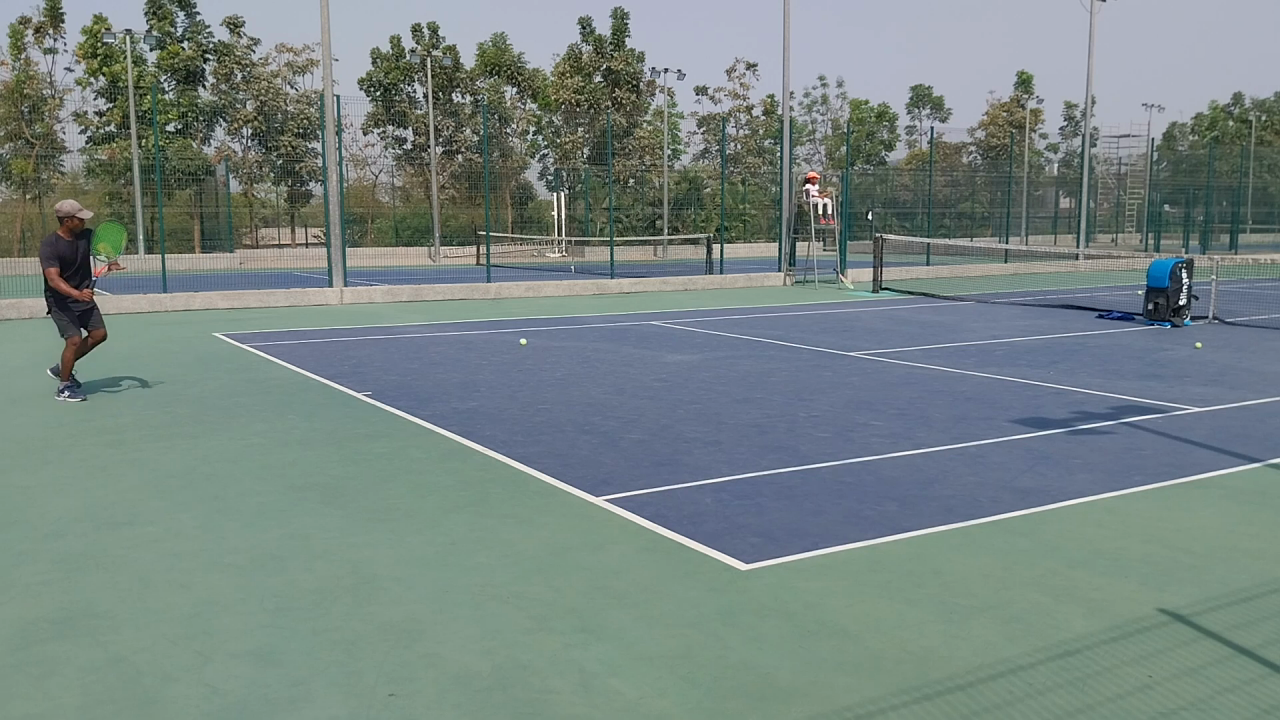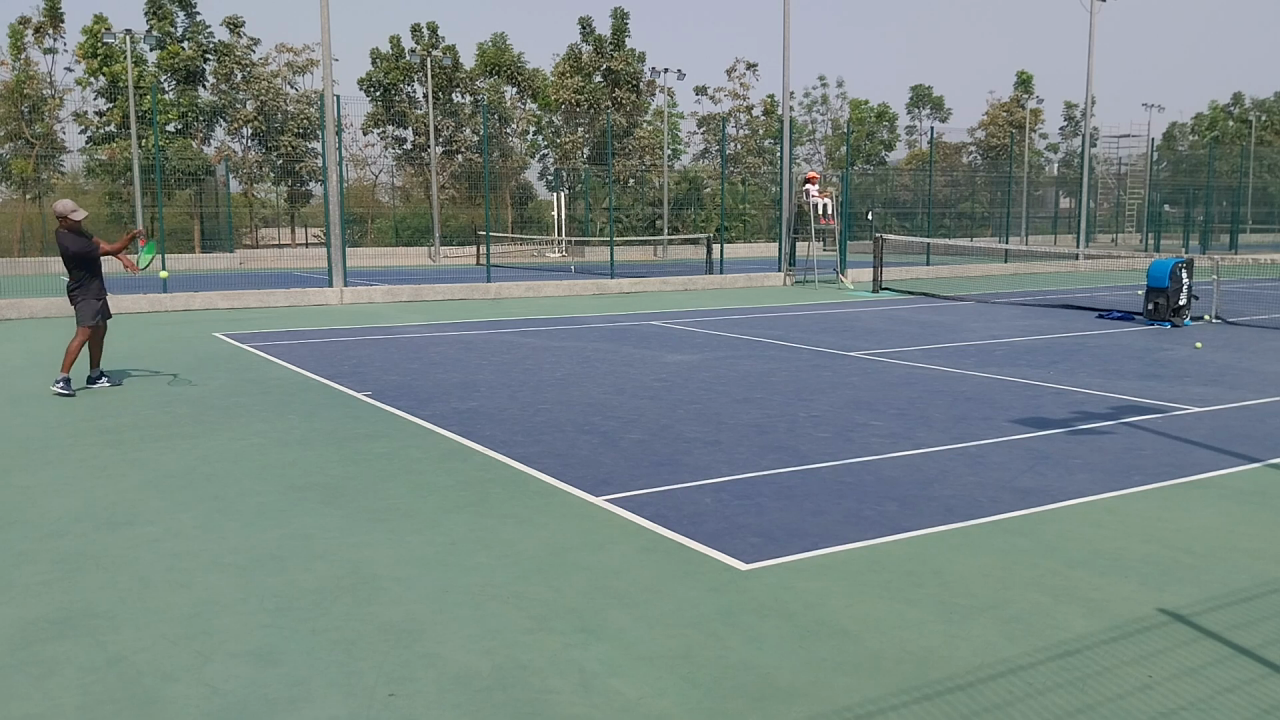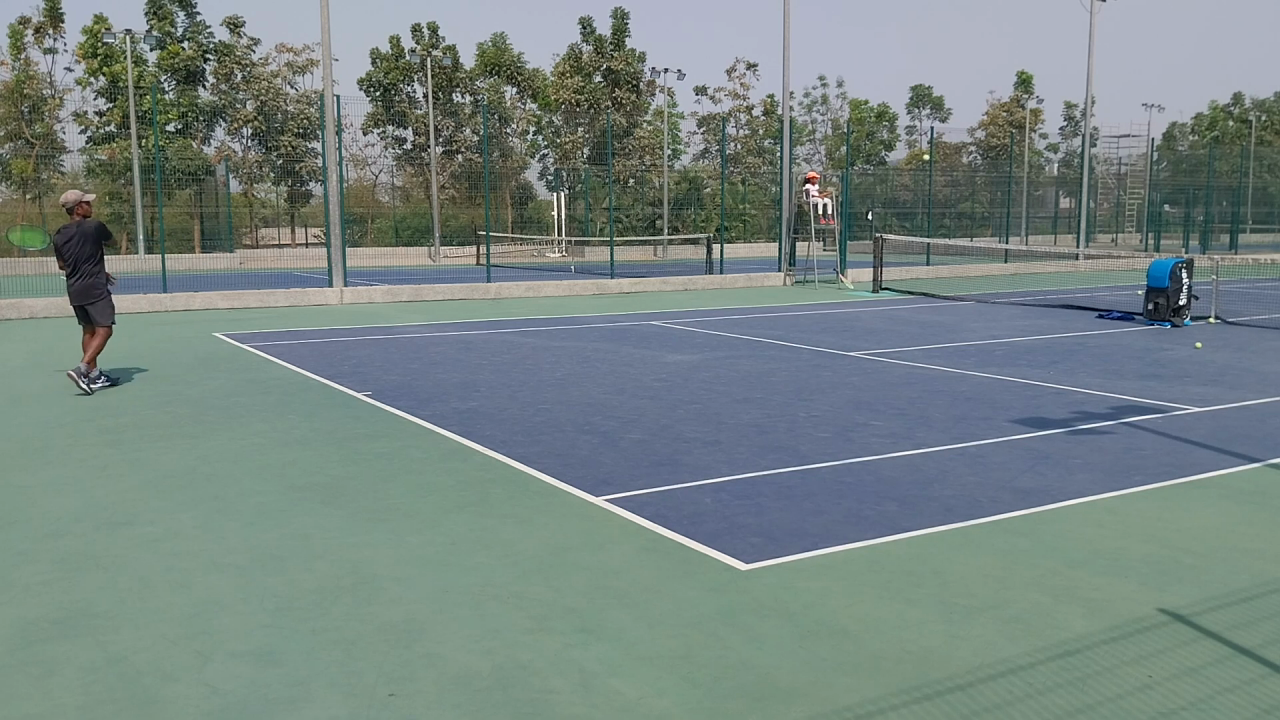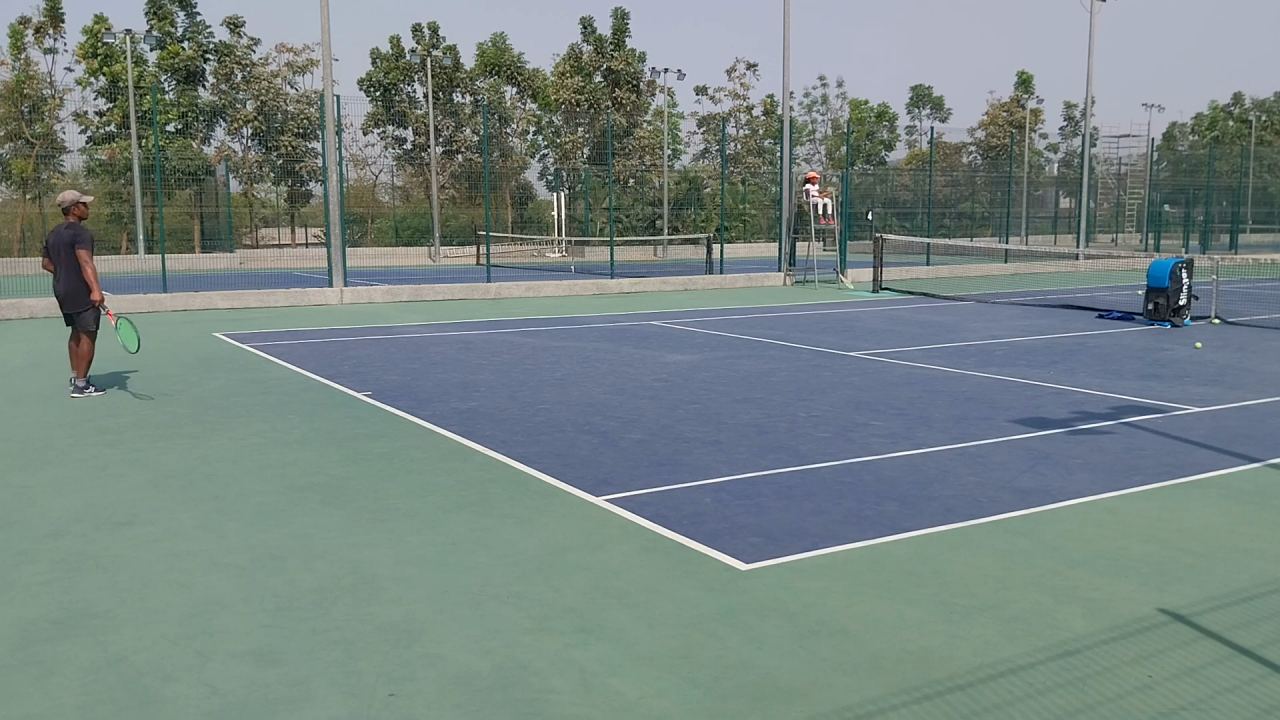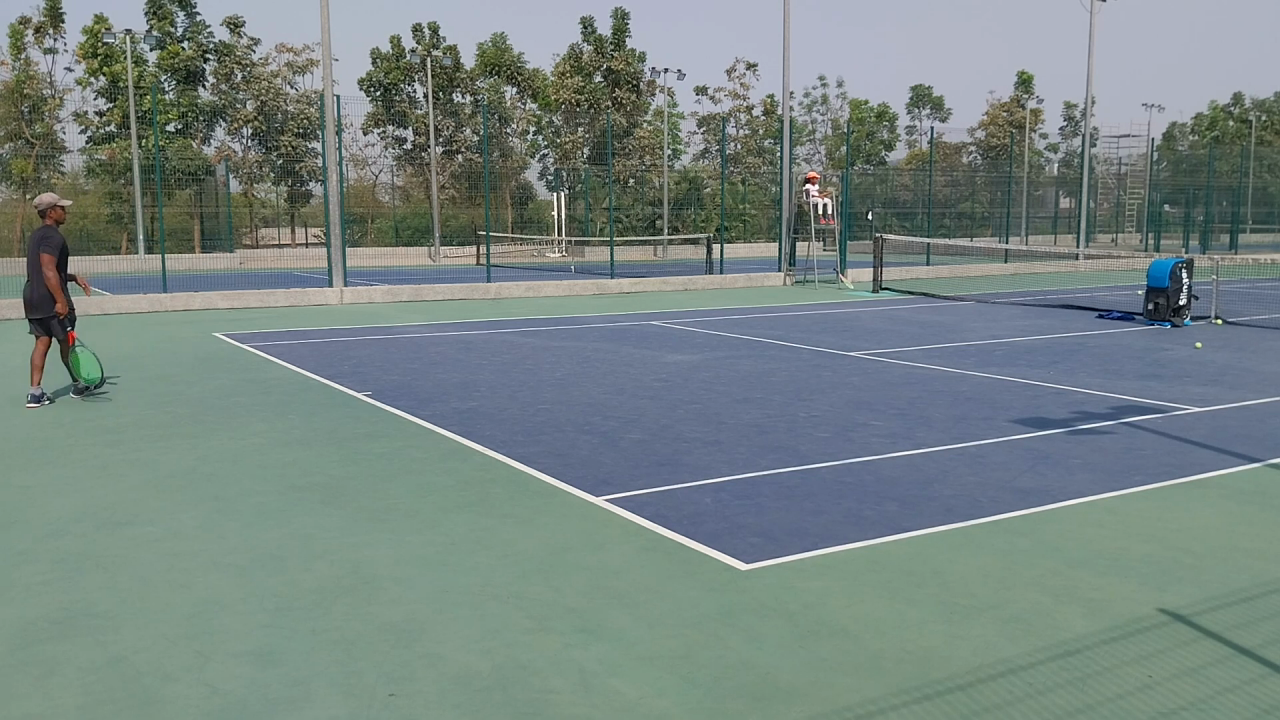
dt=0.5s
person 1, frame 1
left shoulder: (85, 234)
right shoulder: (50, 245)
right elbow: (53, 279)
left wrist: (111, 261)
right wrist: (76, 293)
left hip: (83, 299)
right hip: (61, 301)
left knee: (99, 334)
right knee: (75, 340)
left ankle: (61, 368)
right ankle: (63, 386)
person 1, frame 2
left shoulder: (76, 230)
right shoulder: (71, 243)
left elbow: (98, 243)
right elbow: (108, 250)
left wrist: (122, 258)
right wrist: (129, 237)
left hip: (95, 289)
right hip: (84, 293)
left knee: (100, 329)
right knee: (84, 333)
left ankle: (95, 375)
right ankle: (62, 379)
person 1, frame 3
left shoulder: (59, 235)
right shoulder: (95, 227)
left elbow: (63, 265)
right elbow: (110, 240)
left hip: (75, 289)
right hip: (95, 288)
left knee: (89, 330)
right knee: (104, 330)
left ankle: (94, 375)
right ankle: (81, 369)
person 1, frame 4
left shoulder: (54, 234)
right shoulder: (81, 233)
left elbow: (47, 263)
right elbow: (86, 263)
right wrist: (96, 289)
left hip: (62, 291)
right hip: (81, 293)
left knee: (76, 332)
right knee: (88, 335)
left ankle: (76, 376)
right ankle: (81, 385)
person 1, frame 5
left shoulder: (38, 235)
right shoulder: (52, 236)
right elbow: (48, 270)
left wrist: (74, 278)
right wrist: (61, 301)
left hip: (32, 298)
right hip: (50, 299)
left knee: (42, 342)
right knee: (66, 340)
left ankle: (35, 393)
right ankle: (78, 386)
